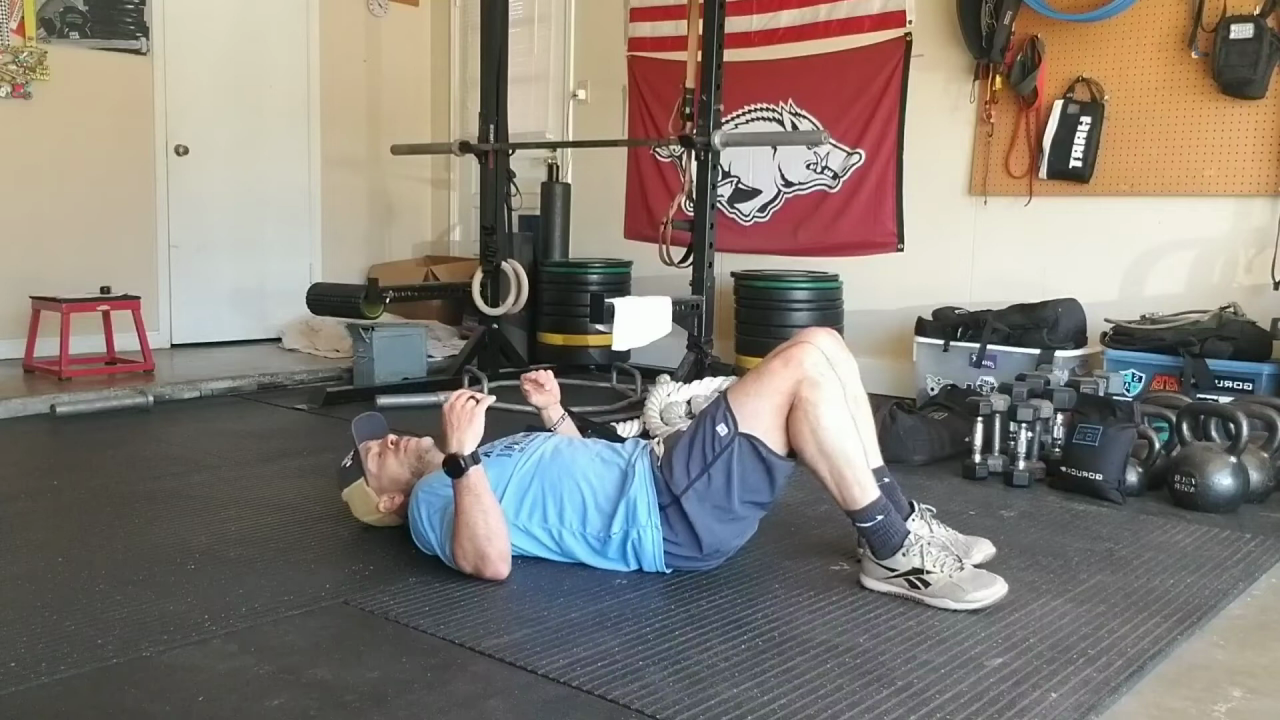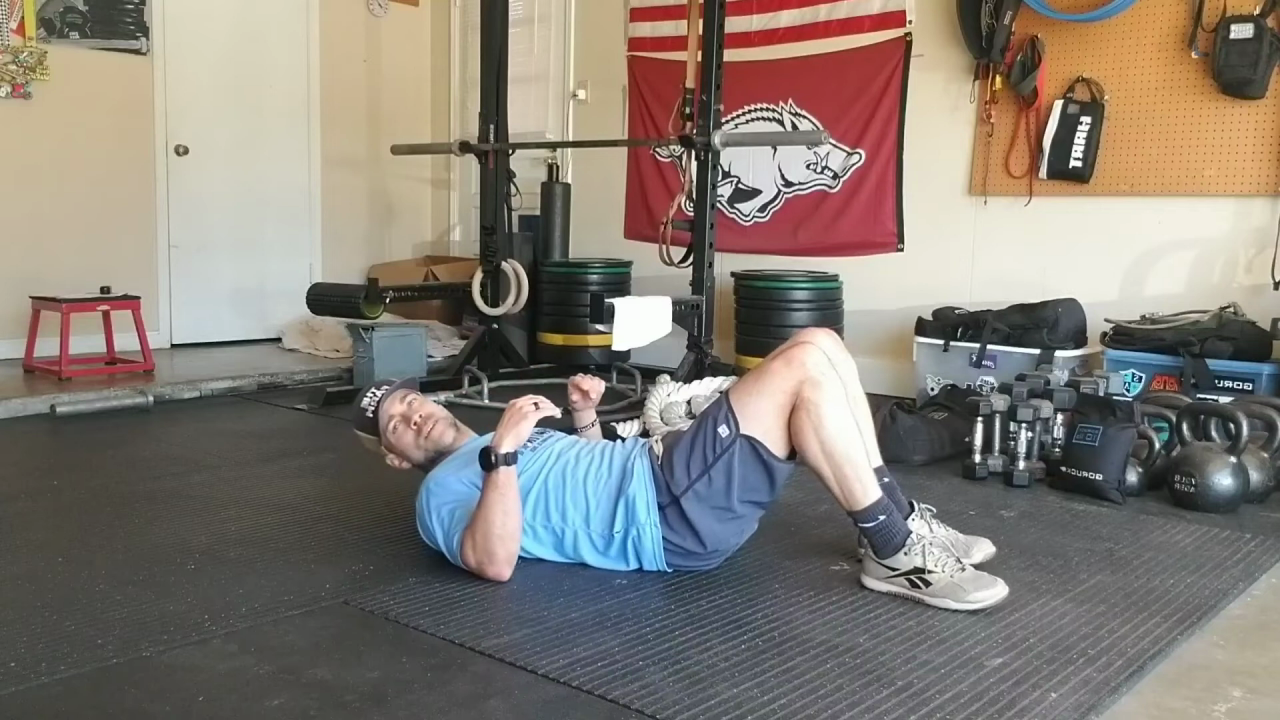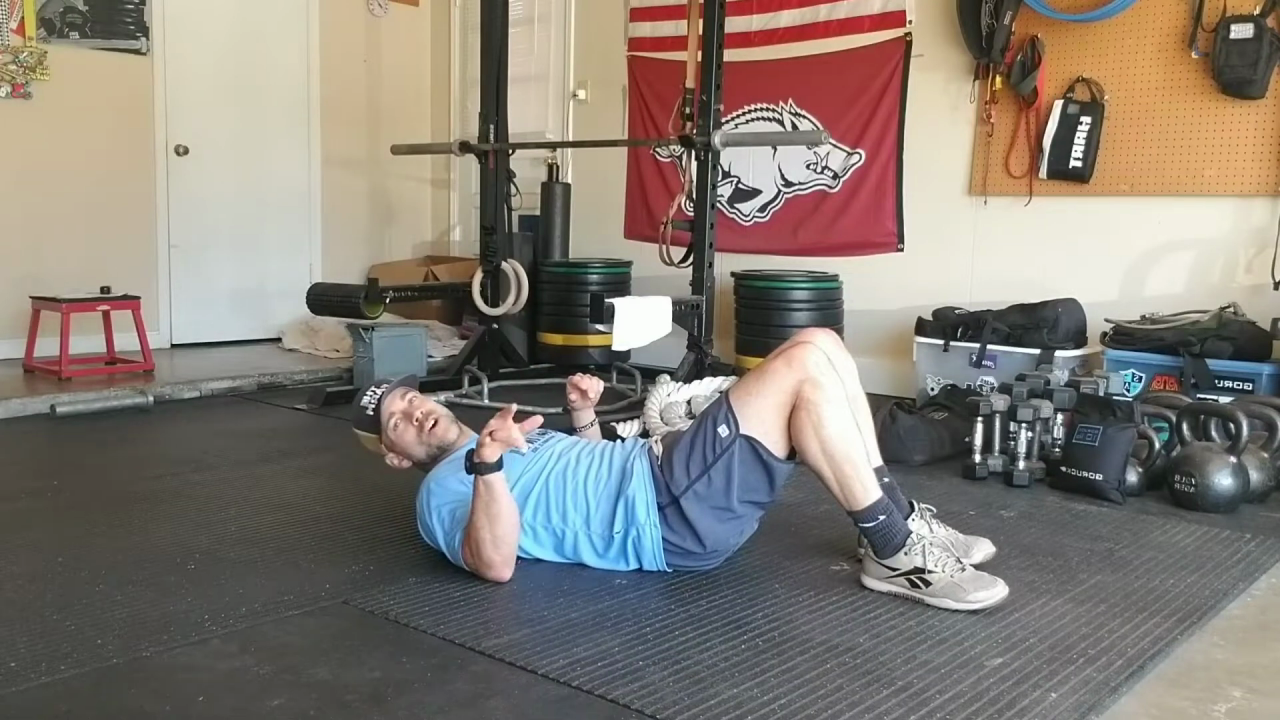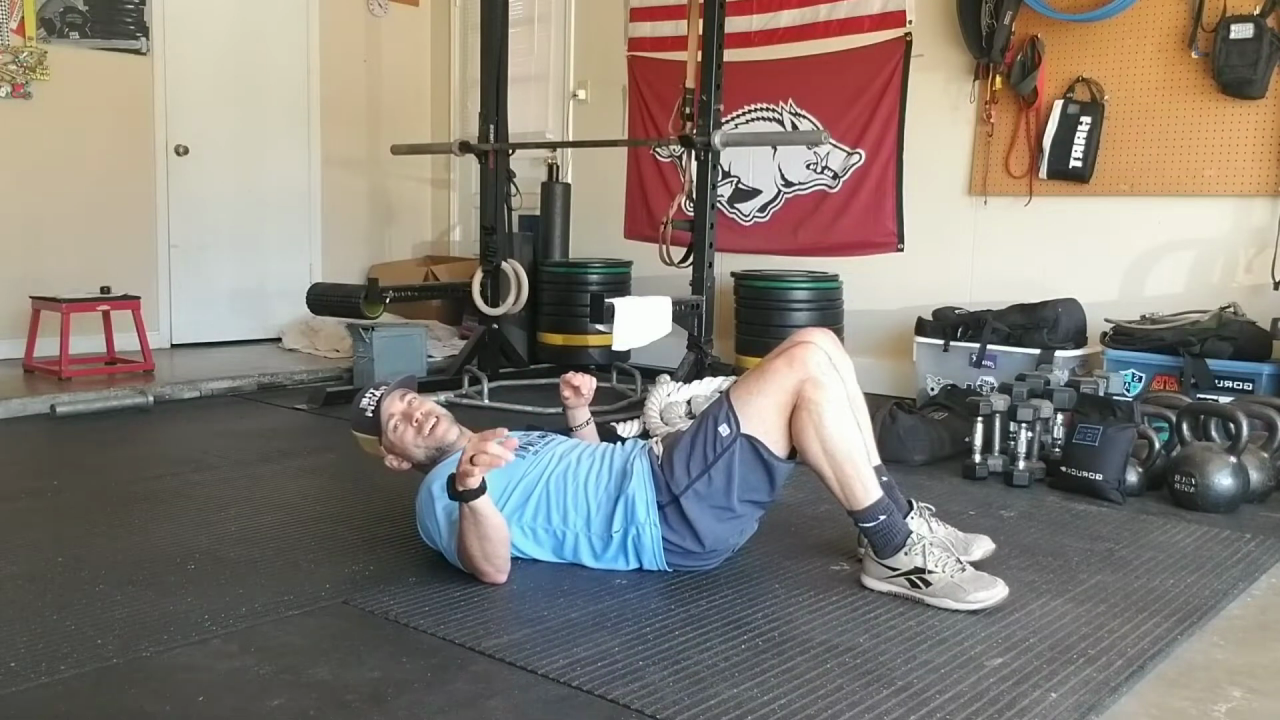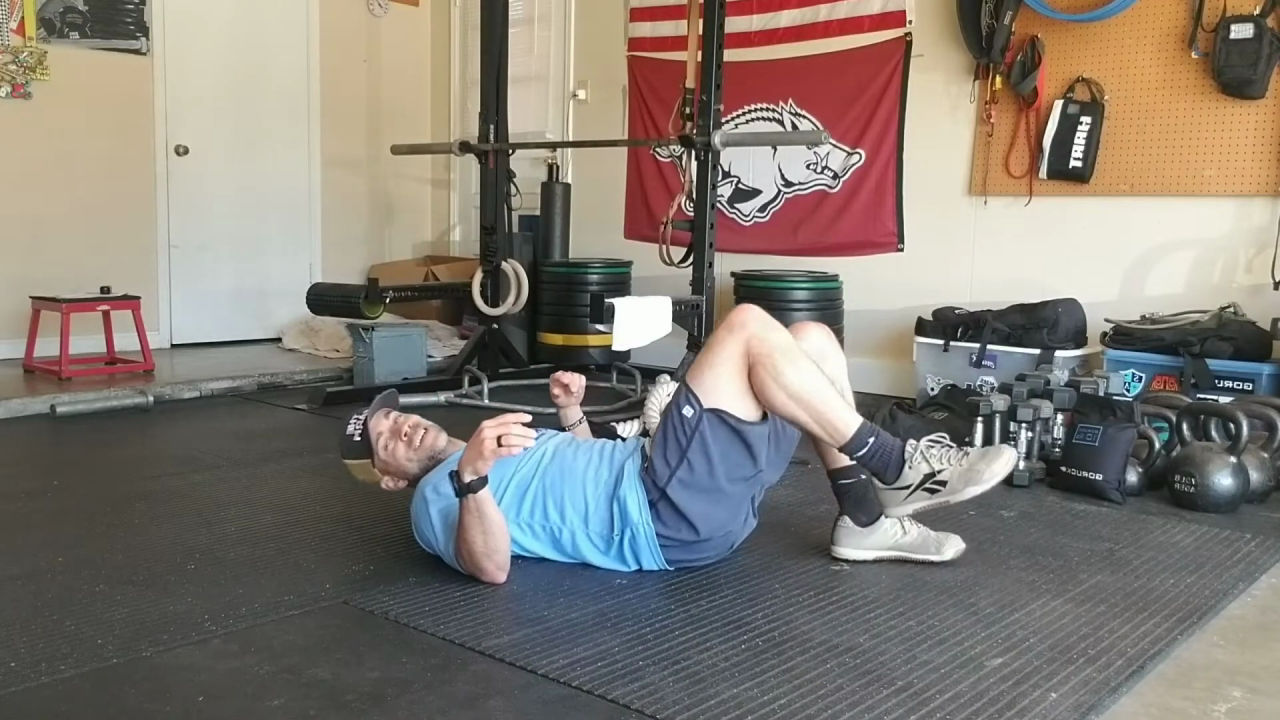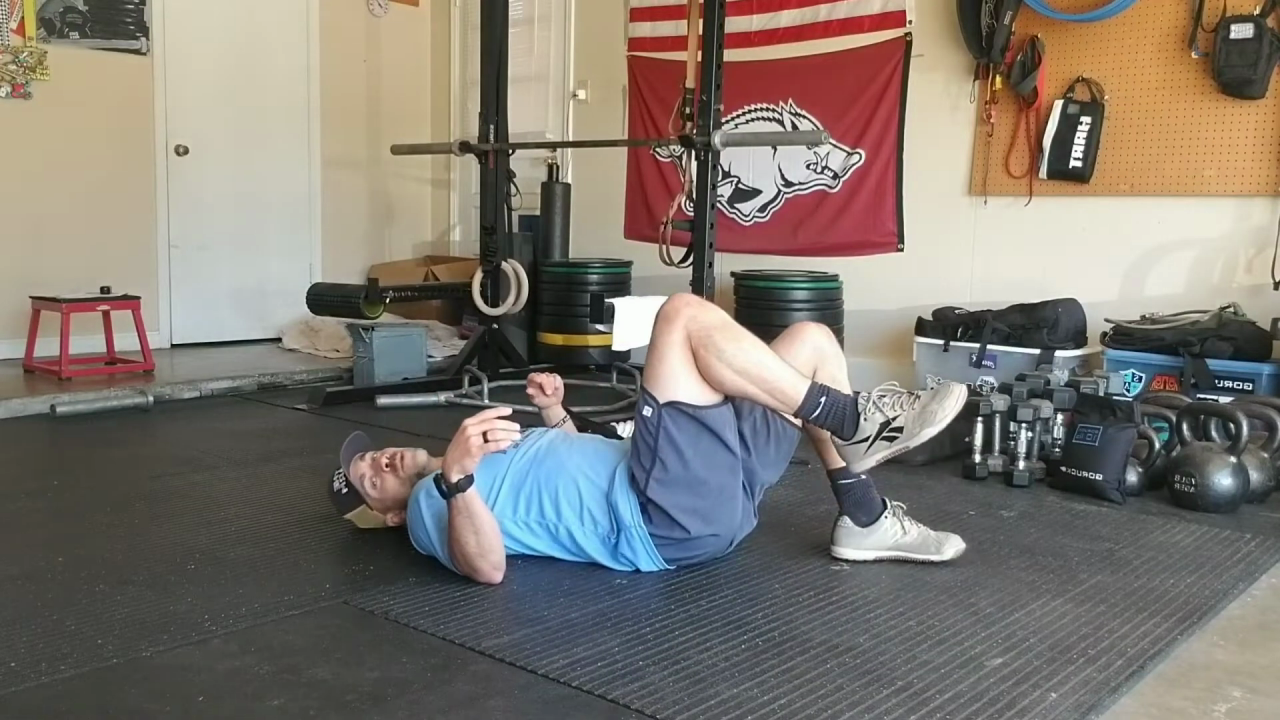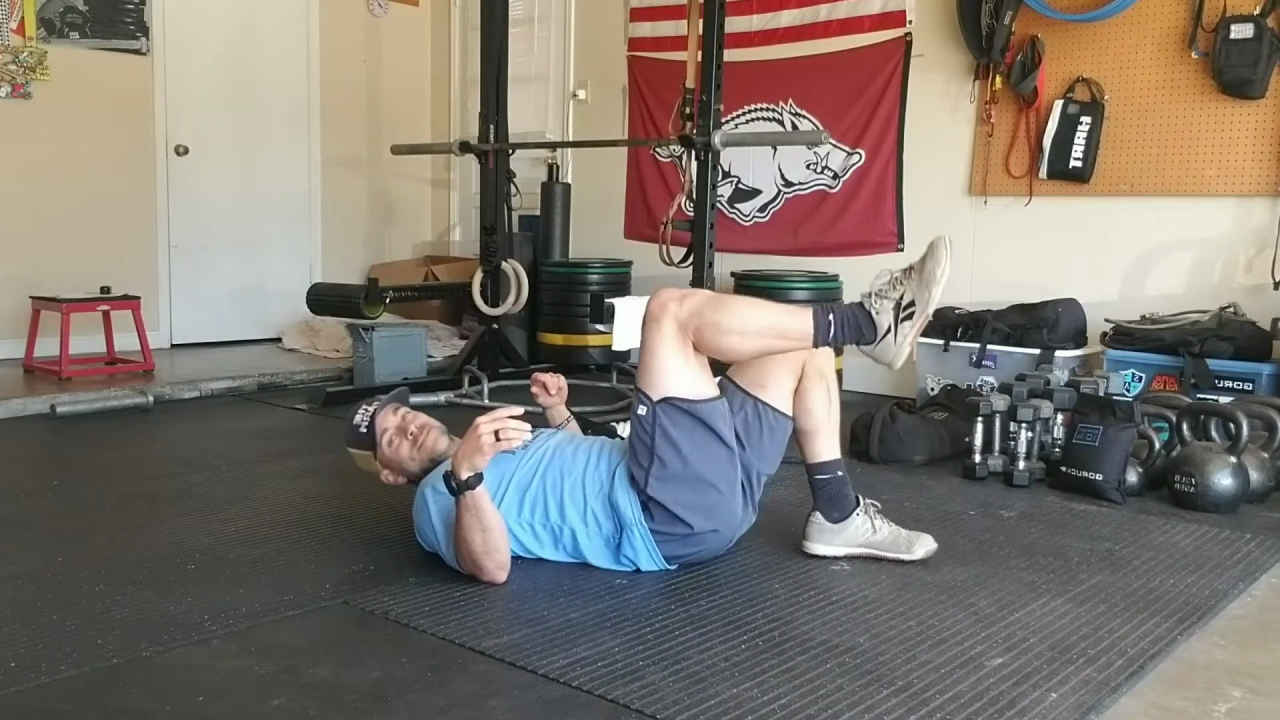
dt=0.7s
person 1, frame 1
left shoulder: (492, 454)
right shoulder: (434, 504)
right elbow: (493, 564)
left wrist: (552, 413)
right wrist: (460, 455)
left hip: (658, 470)
right hip: (671, 521)
left knee: (821, 345)
right knee: (805, 366)
left ankle: (895, 516)
right ankle: (893, 553)
person 1, frame 2
left shoulder: (486, 449)
right shoulder: (442, 491)
right elbow: (495, 563)
left wrist: (583, 416)
right wrist: (503, 450)
left hip: (660, 467)
right hip: (670, 518)
left knee: (820, 346)
right knee: (806, 368)
left ankle: (897, 515)
right ankle: (895, 552)
person 1, frame 3
left shoulder: (492, 445)
right shoulder: (442, 491)
right elbow: (497, 565)
left wrist: (583, 415)
right wrist: (486, 465)
left hip: (658, 469)
right hip: (670, 517)
left knee: (818, 344)
right knee: (804, 367)
left ankle: (894, 514)
right ankle: (894, 552)
person 1, frame 4
left shoulder: (493, 445)
right shoulder: (440, 493)
right elbow: (493, 567)
left wrist: (577, 415)
right wrist: (468, 485)
left hip: (660, 466)
right hip: (673, 517)
left knee: (817, 344)
right knee: (807, 369)
left ankle: (894, 513)
right ankle: (895, 553)
person 1, frame 5
left shoulder: (477, 454)
right shoulder: (437, 501)
right elbow: (492, 567)
left wrist: (570, 414)
right wrist: (472, 475)
left hip: (660, 483)
right hip: (668, 520)
left knee: (812, 339)
right knee: (747, 326)
left ankle: (864, 520)
right ankle: (898, 469)
person 1, frame 6
left shoulder: (475, 466)
right shoulder: (431, 505)
right elbow: (488, 567)
left wrist: (554, 414)
right wrist: (455, 476)
left hip: (713, 487)
right hip: (665, 519)
left knee: (812, 340)
right knee: (685, 315)
left ankle: (864, 520)
right ankle: (856, 422)
person 1, frame 7
left shoulder: (488, 453)
right shoulder: (438, 501)
right elbow: (490, 566)
left wrist: (557, 416)
right wrist: (465, 470)
left hip: (710, 490)
right hip: (670, 519)
left knee: (805, 347)
right knee: (672, 311)
left ankle: (838, 518)
right ankle: (871, 323)
